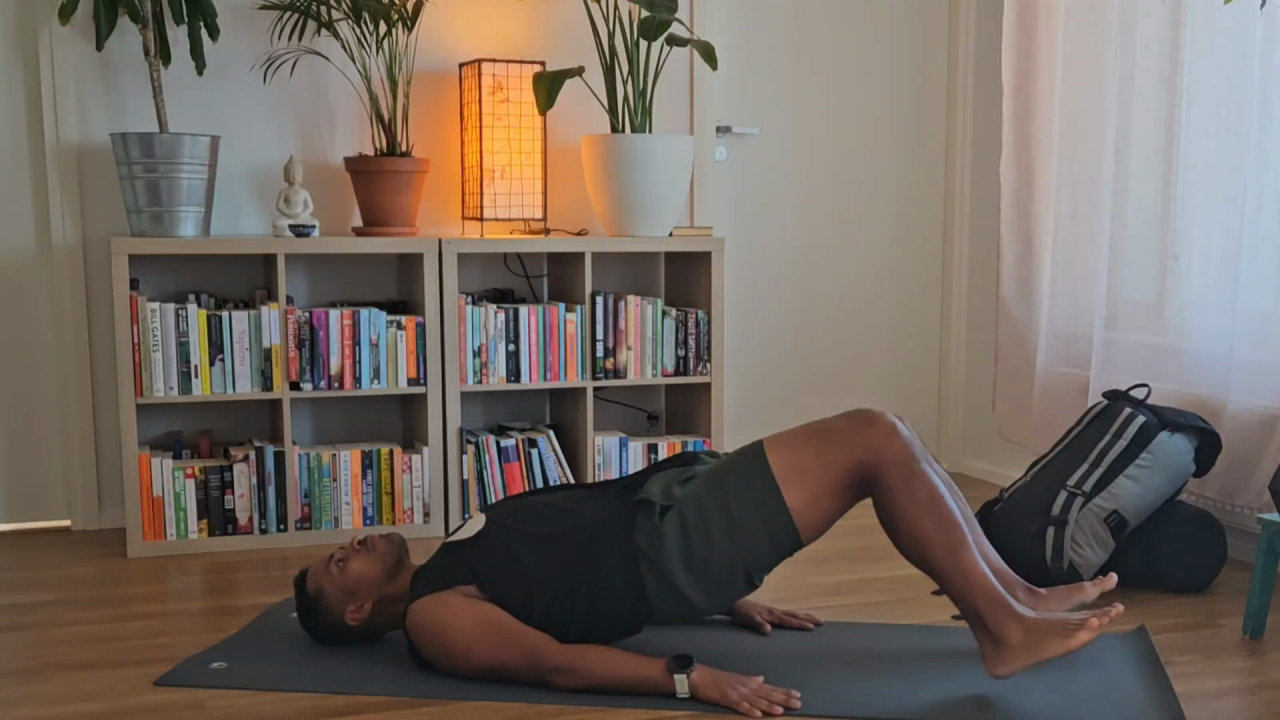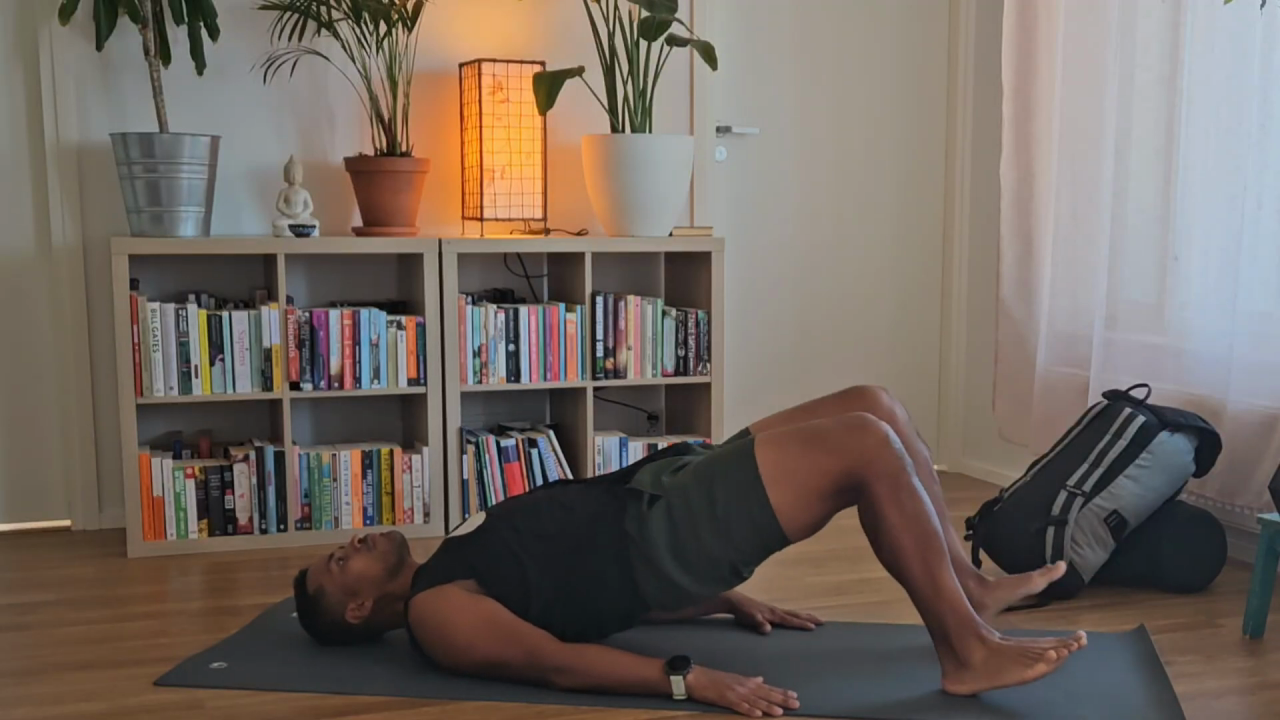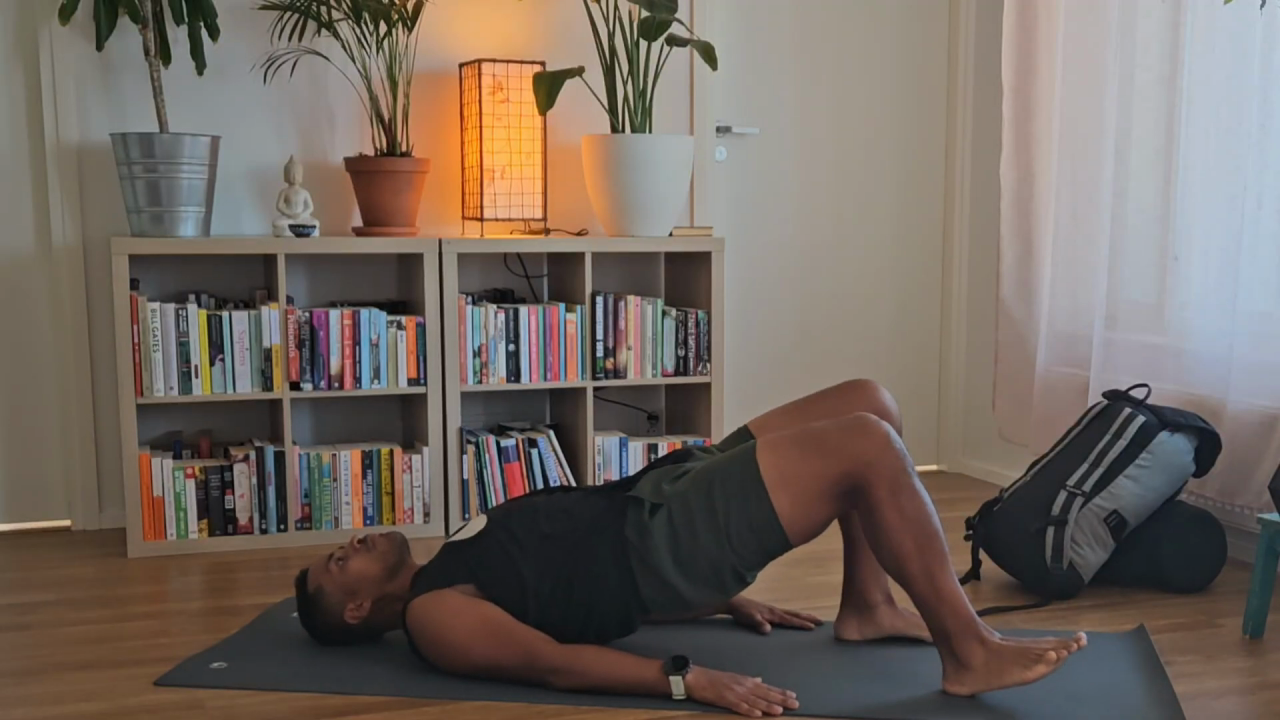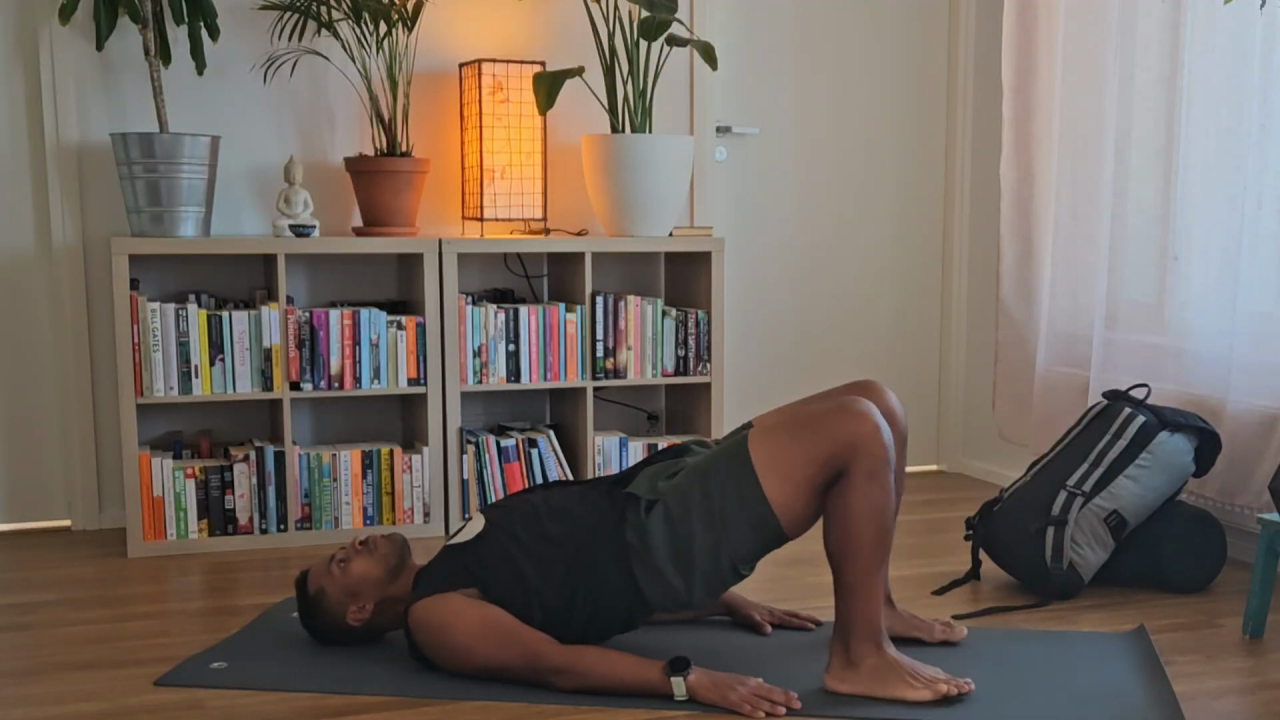
dt=0.4s
person 1, frame 1
left shoulder: (452, 571)
right shoulder: (433, 620)
left wrist: (730, 598)
left hip: (663, 506)
right hip: (669, 544)
left knee: (887, 448)
right knee: (879, 438)
left ankle: (1017, 599)
right ankle: (1003, 630)
person 1, frame 2
left shoulder: (453, 571)
right shoulder: (434, 615)
left wrist: (730, 598)
left hip: (656, 501)
right hip: (660, 534)
left knee: (873, 407)
right knee: (866, 444)
left ankle: (959, 586)
right ankle: (970, 652)
person 1, frame 3
left shoulder: (458, 570)
right shoulder: (433, 618)
left wrist: (726, 597)
left hip: (657, 502)
right hip: (663, 540)
left knee: (866, 405)
right knee: (866, 441)
left ankle: (866, 605)
right ankle: (968, 653)
person 1, frame 4
left shoulder: (452, 575)
right shoulder: (434, 620)
right elbow: (556, 664)
left wrist: (722, 600)
left hip: (659, 500)
right hip: (663, 535)
left knee: (873, 404)
right knee: (859, 429)
left ankle: (873, 609)
right ankle: (861, 657)
